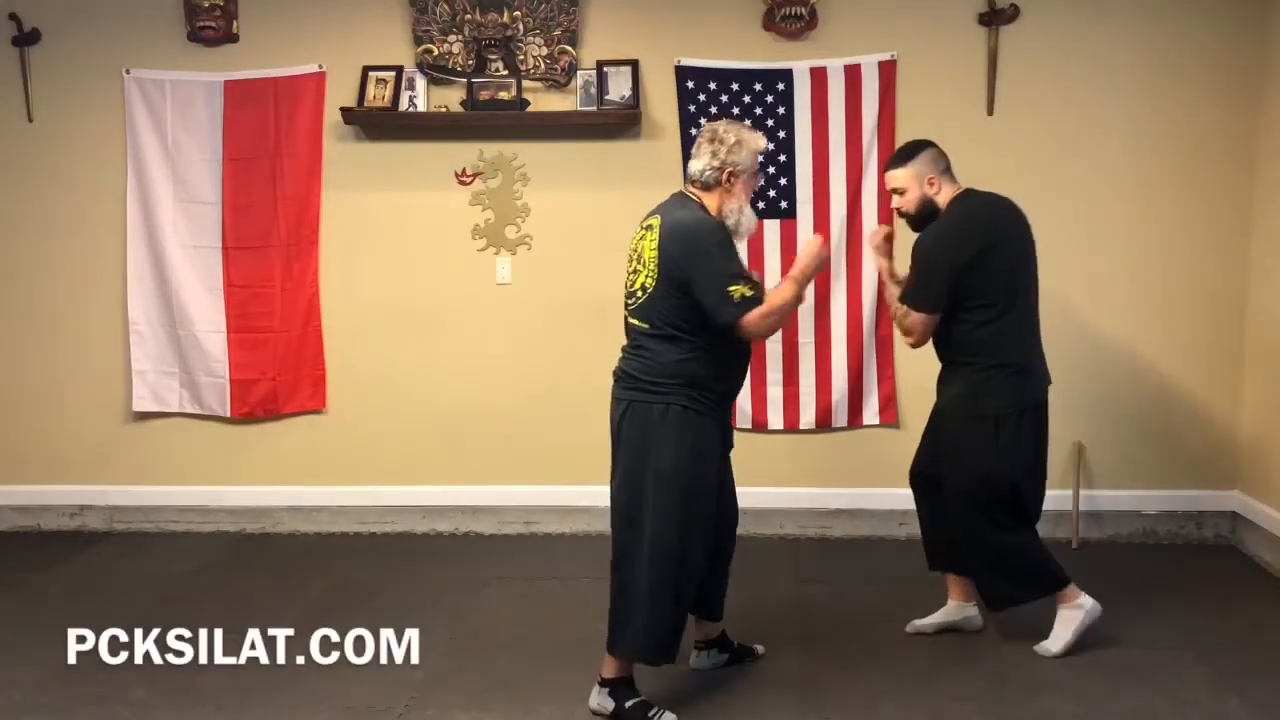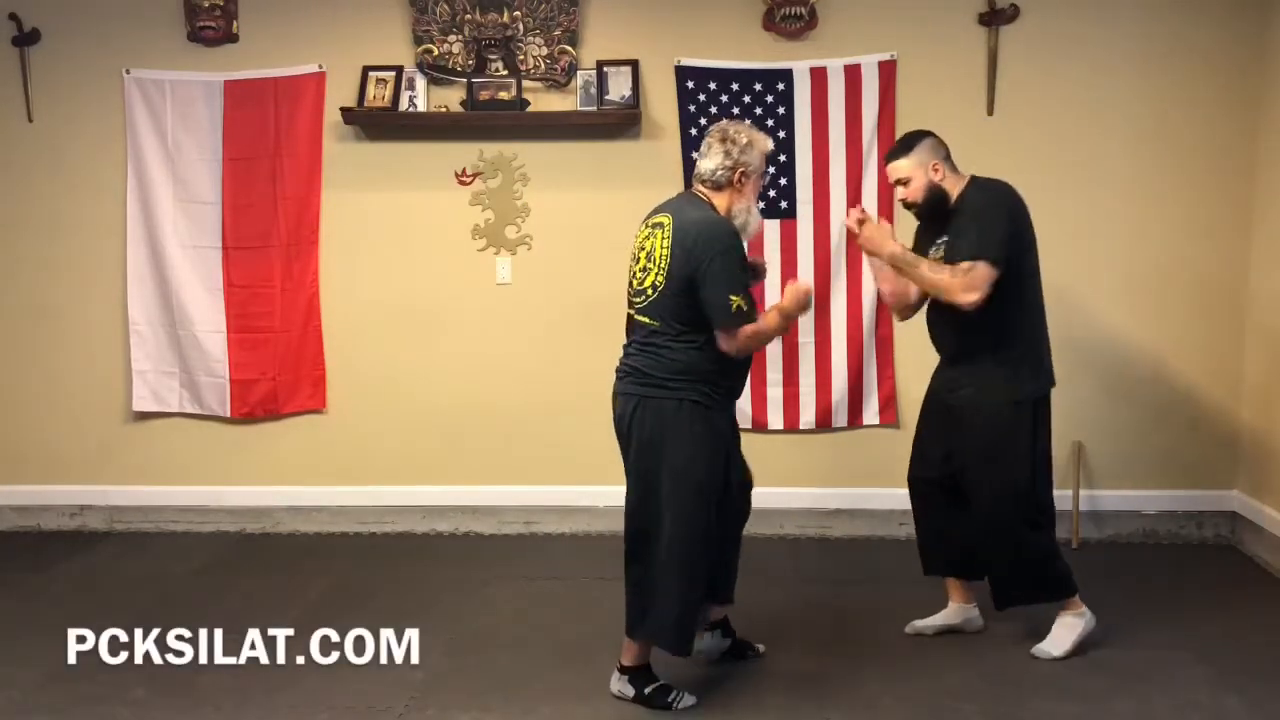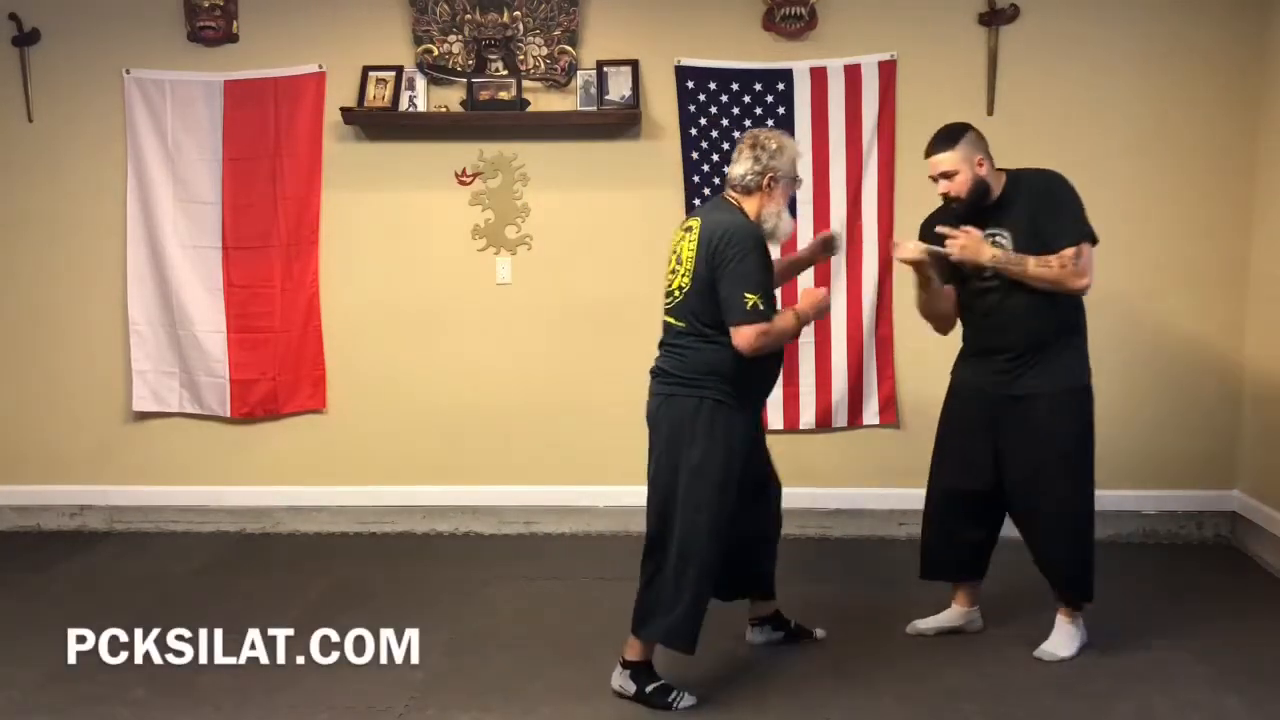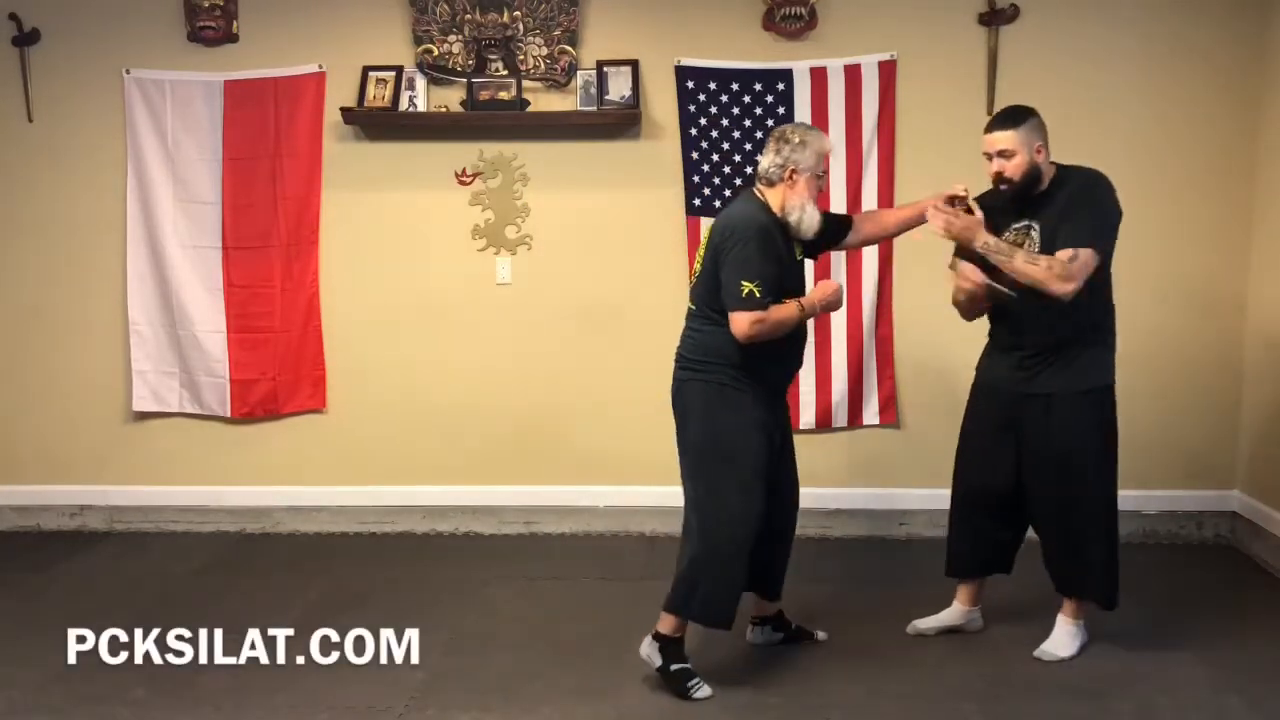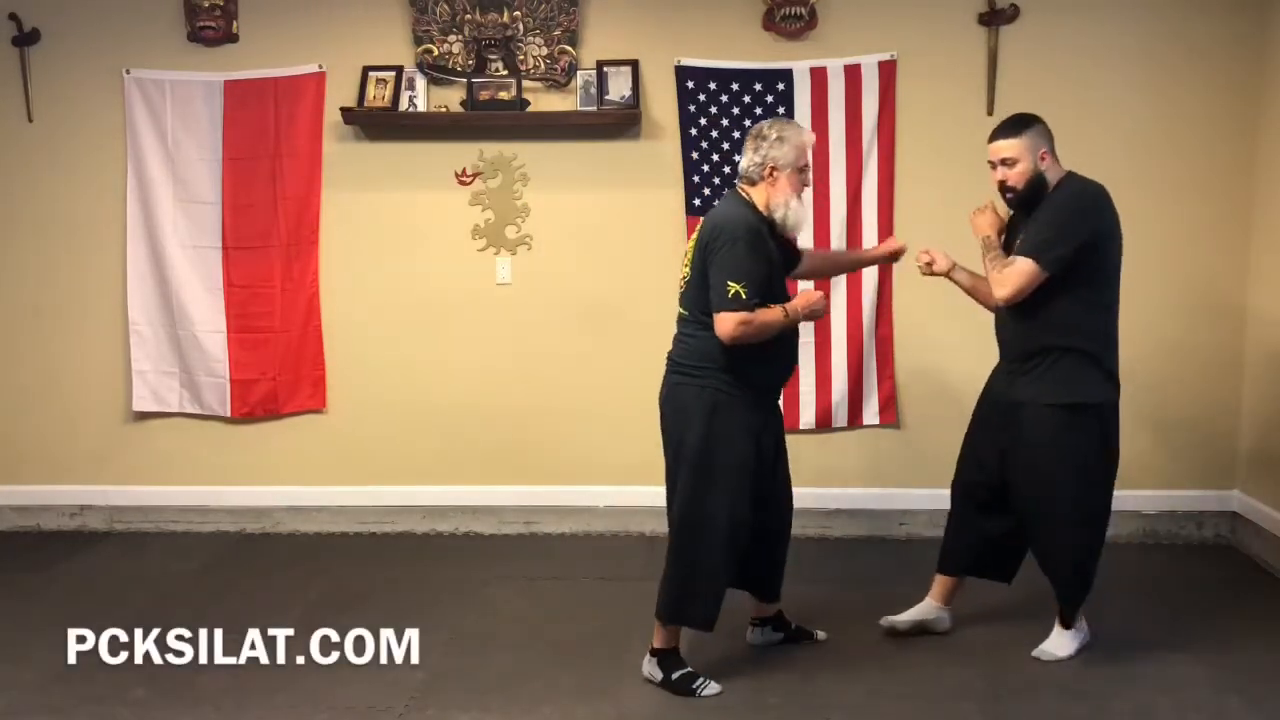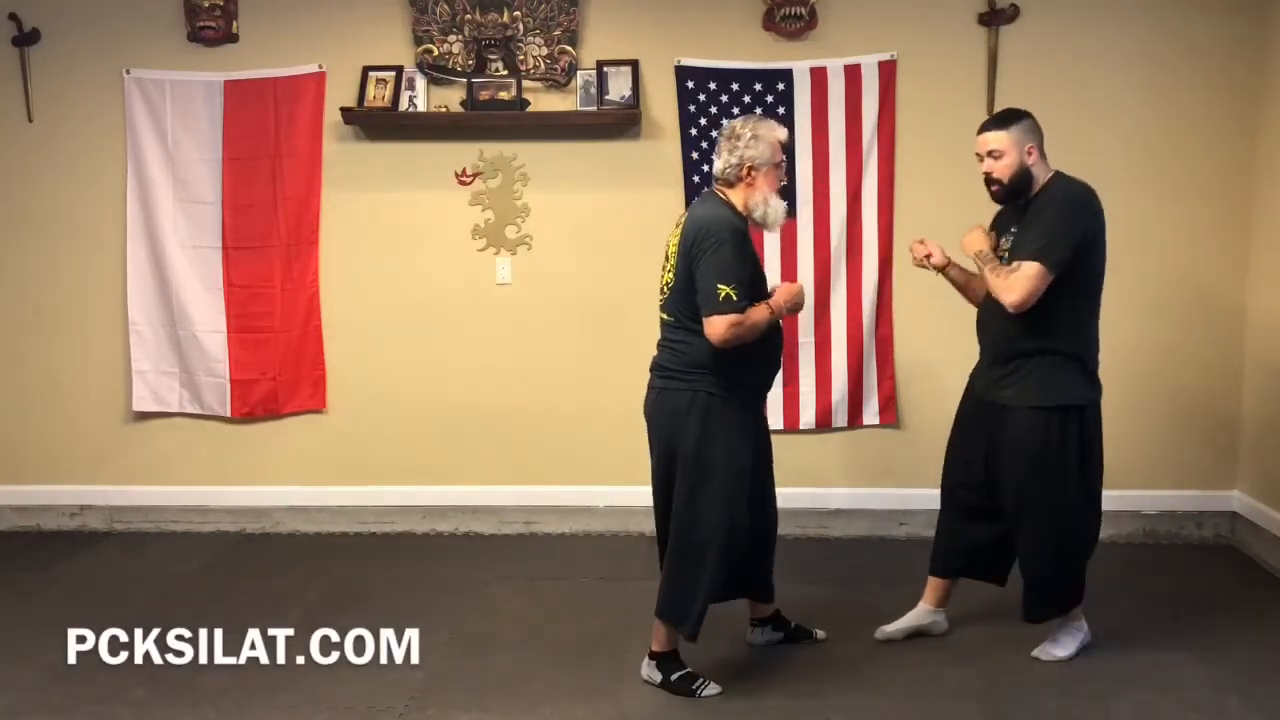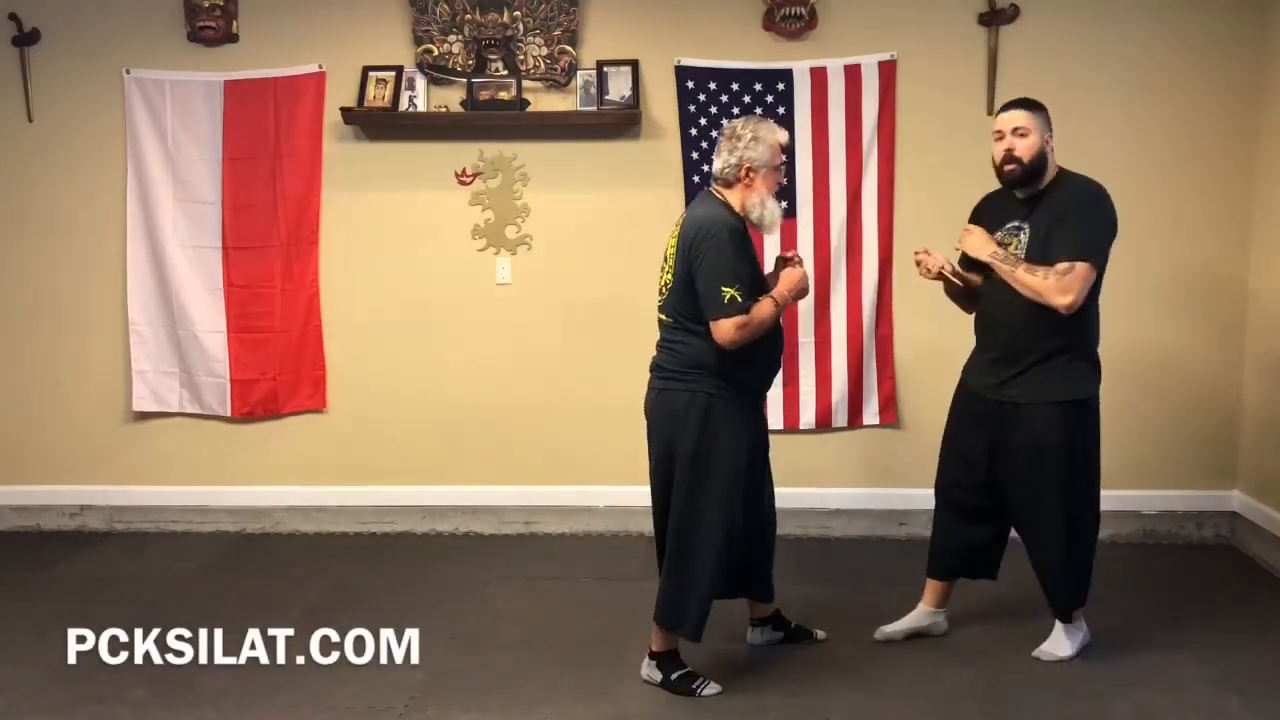
dt=0.4s
person 1, frame 1
left shoulder: (671, 216)
right shoulder: (699, 232)
right elbow: (760, 321)
left wrist: (749, 281)
right wrist: (806, 268)
left hip: (677, 404)
right hip: (666, 411)
left knee: (712, 521)
right knee: (656, 538)
left ankle: (710, 640)
person 1, frame 2
left shoulder: (667, 214)
right shoulder: (713, 233)
right elbow: (735, 341)
left wrist: (740, 281)
right wrist: (784, 310)
left hip: (659, 394)
right hip: (674, 405)
left knee: (728, 499)
right knee: (670, 530)
left ankle: (712, 628)
right ankle: (633, 668)
person 1, frame 3
left shoulder: (714, 220)
right shoulder: (736, 236)
right elbow: (750, 338)
left wrist: (809, 254)
right wrist: (803, 312)
left hip: (722, 403)
right hip: (700, 405)
left knee: (758, 503)
right knee: (687, 529)
left ankle: (766, 616)
right ankle: (635, 666)
person 1, frame 4
left shoulder: (785, 224)
right shoulder: (746, 226)
left elbow: (862, 226)
right elbow: (747, 326)
left wrist: (931, 208)
right wrist: (813, 303)
left hip: (757, 392)
right hip: (718, 392)
left knee: (775, 504)
right knee: (725, 516)
left ankle: (767, 618)
right ankle: (665, 639)
person 1, frame 5
left shoulder: (755, 221)
right shoulder: (737, 227)
left elbow: (798, 262)
right elbow: (733, 326)
left wrist: (874, 255)
right wrist: (798, 311)
left hip: (743, 396)
right hip: (710, 398)
left knee: (768, 507)
right knee: (704, 521)
left ankle: (766, 618)
right ankle: (662, 653)
person 1, frame 6
left shoulder: (716, 215)
right shoulder: (720, 229)
right elbow: (723, 330)
left wrist: (769, 301)
right wrist: (778, 306)
left hip: (722, 398)
right hip: (699, 402)
left knee: (752, 510)
right knee: (701, 523)
left ankle: (765, 619)
right ankle: (661, 655)
person 1, frame 7
left shoulder: (716, 216)
right shoulder: (718, 229)
right elbow: (730, 330)
left wrist: (769, 280)
right wrist: (784, 294)
left hip: (723, 397)
right hip: (699, 402)
left knee: (751, 509)
right knee: (698, 523)
left ankle: (765, 619)
right ankle: (661, 655)
person 2, frame 1
left shoulder: (945, 237)
right shoulder: (994, 210)
left elbow: (915, 332)
left wrist: (883, 272)
right wrist: (910, 282)
left hip: (991, 395)
right hip: (988, 385)
left knee: (987, 511)
right knee: (934, 481)
left ankle: (1073, 601)
right ankle: (962, 602)
person 2, frame 2
left shoulder: (991, 202)
right shoulder: (934, 223)
left elbow: (968, 292)
right elbow: (903, 303)
left wrist: (902, 256)
right wrist: (872, 244)
left hip: (1006, 386)
right hip: (956, 379)
left knee: (1007, 505)
right knee: (933, 486)
left ankle: (1073, 610)
right ankle: (961, 606)
person 2, frame 3
left shoulder: (1046, 192)
right shoulder: (939, 226)
left elbow: (1078, 275)
right elbow: (940, 321)
left wrist: (989, 258)
right wrist: (924, 272)
left hip: (1053, 380)
right hip: (977, 379)
left knee: (1054, 502)
right knee: (956, 492)
left ankle: (1070, 617)
right ankle: (964, 606)
person 2, frame 4
left shoulder: (1088, 192)
right shoulder: (987, 206)
left elbow: (1065, 281)
right elbow: (971, 306)
left wrist: (982, 240)
right wrist: (965, 282)
left hip: (1074, 381)
right hip: (1001, 374)
left knee: (1071, 500)
right knee: (979, 490)
left ankle: (1072, 617)
right ankle: (965, 606)
person 2, frame 5
left shoulder: (1078, 202)
right shoulder: (1035, 211)
left elbow: (1008, 288)
left wrist: (989, 238)
right wrist: (952, 271)
left hip: (1068, 393)
right hip: (1015, 383)
left knee: (1063, 511)
right knee: (976, 493)
left ankle: (1072, 621)
right ankle: (937, 605)
person 2, frame 6
left shoulder: (1069, 202)
right shoulder: (1012, 212)
left elbow: (1017, 294)
left wrist: (982, 251)
right wrist: (948, 268)
left hip: (1049, 394)
right hip: (993, 383)
left knee: (1048, 512)
right knee: (964, 495)
left ankle: (1070, 619)
right ankle: (932, 608)
person 2, frame 7
left shoulder: (1084, 200)
right shoulder: (990, 207)
left elbow: (1066, 294)
left wrist: (993, 254)
right wrist: (948, 275)
left hip: (1055, 392)
right hip: (984, 382)
left knee: (1054, 511)
right knee: (959, 495)
left ankle: (1070, 621)
right ankle: (931, 610)
